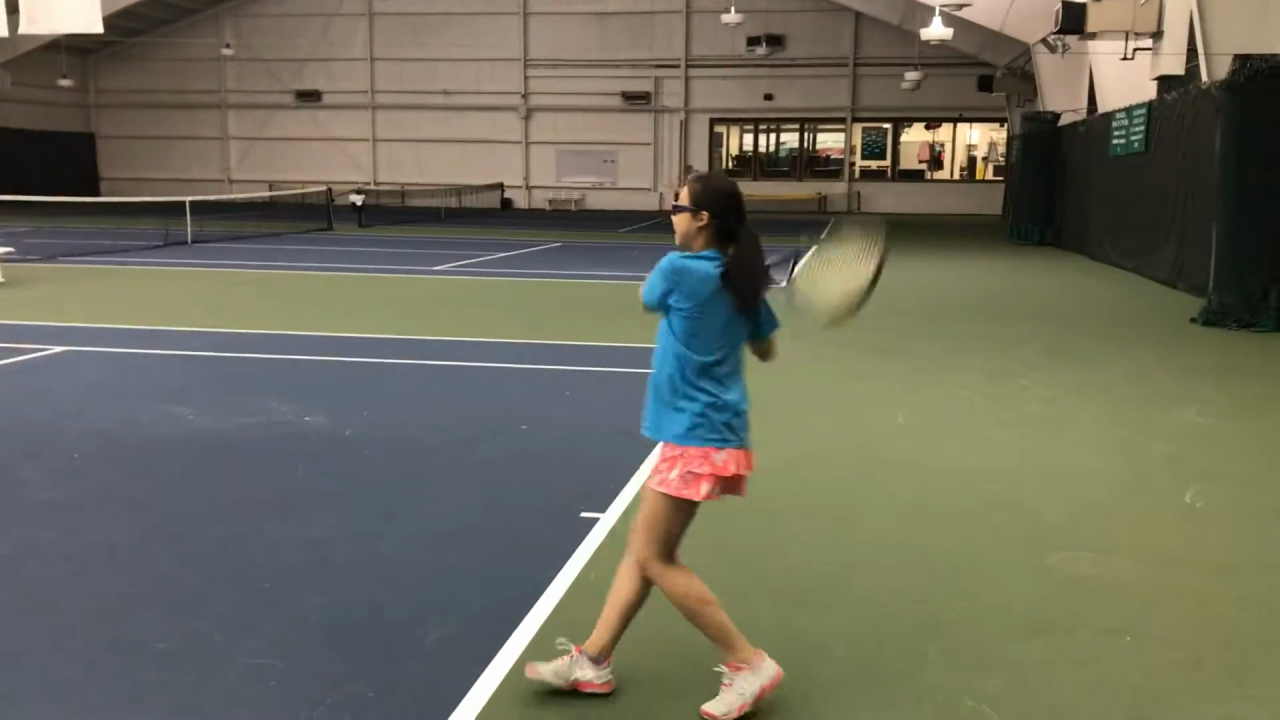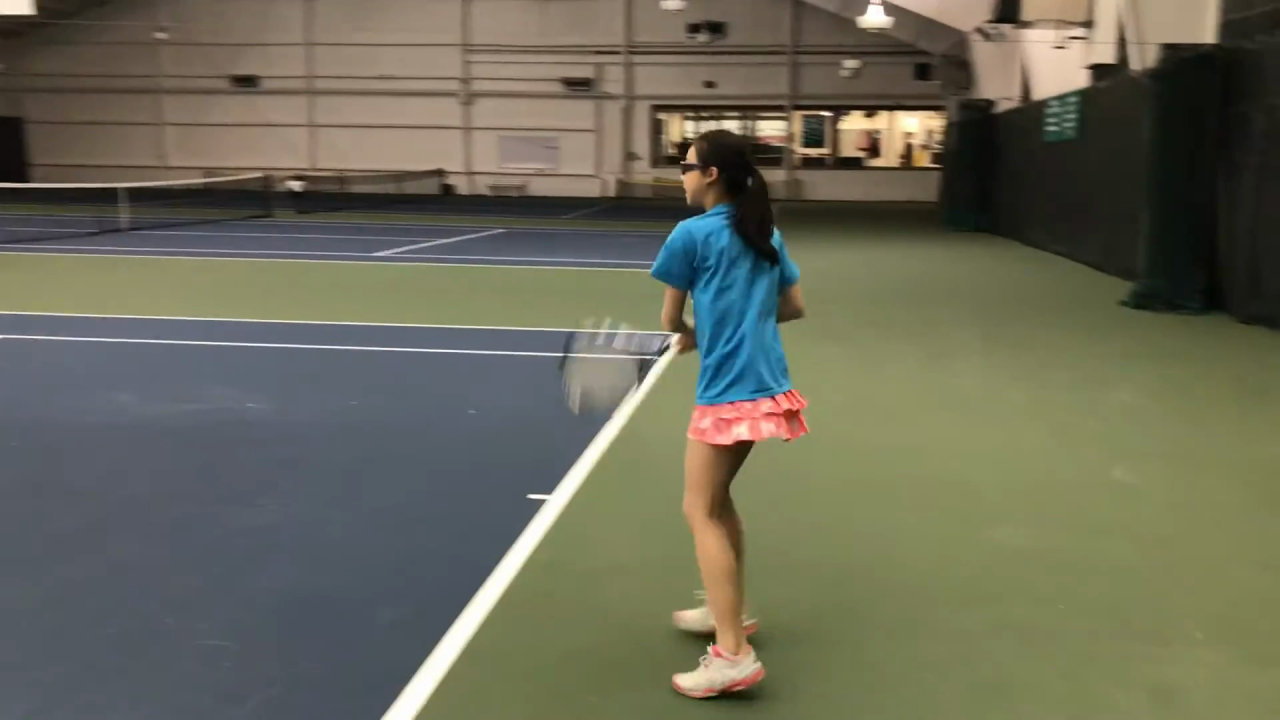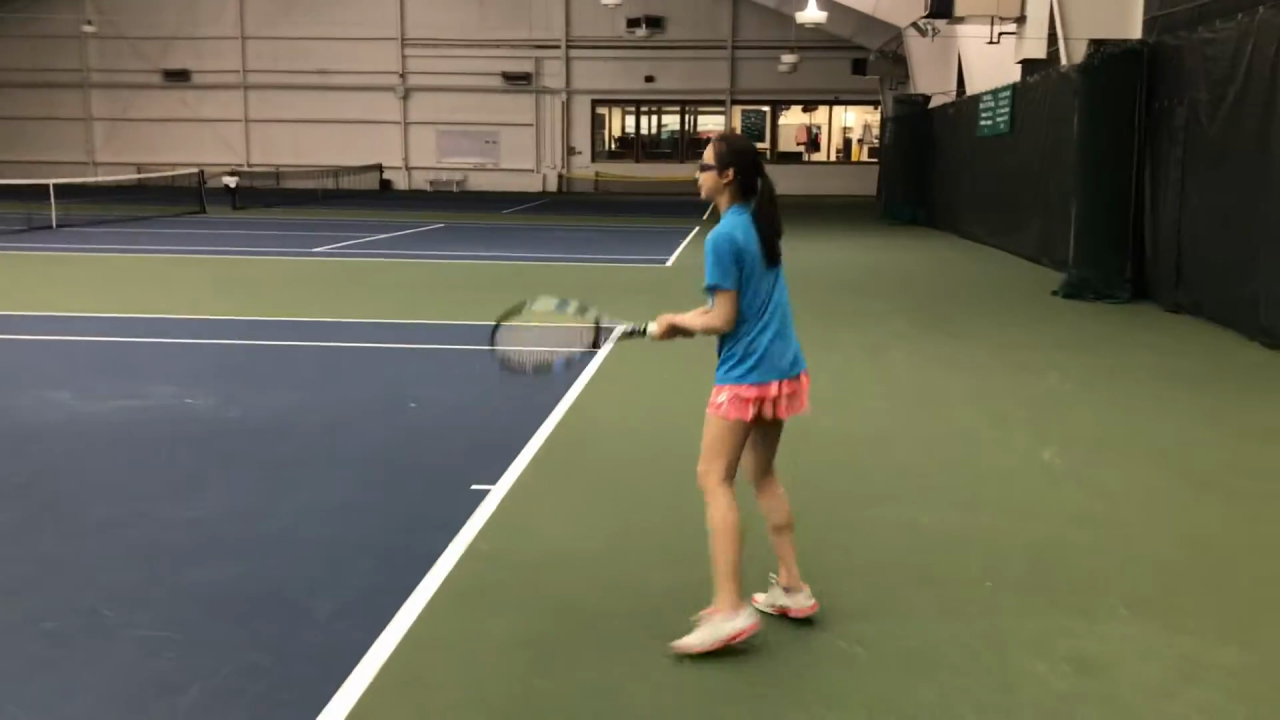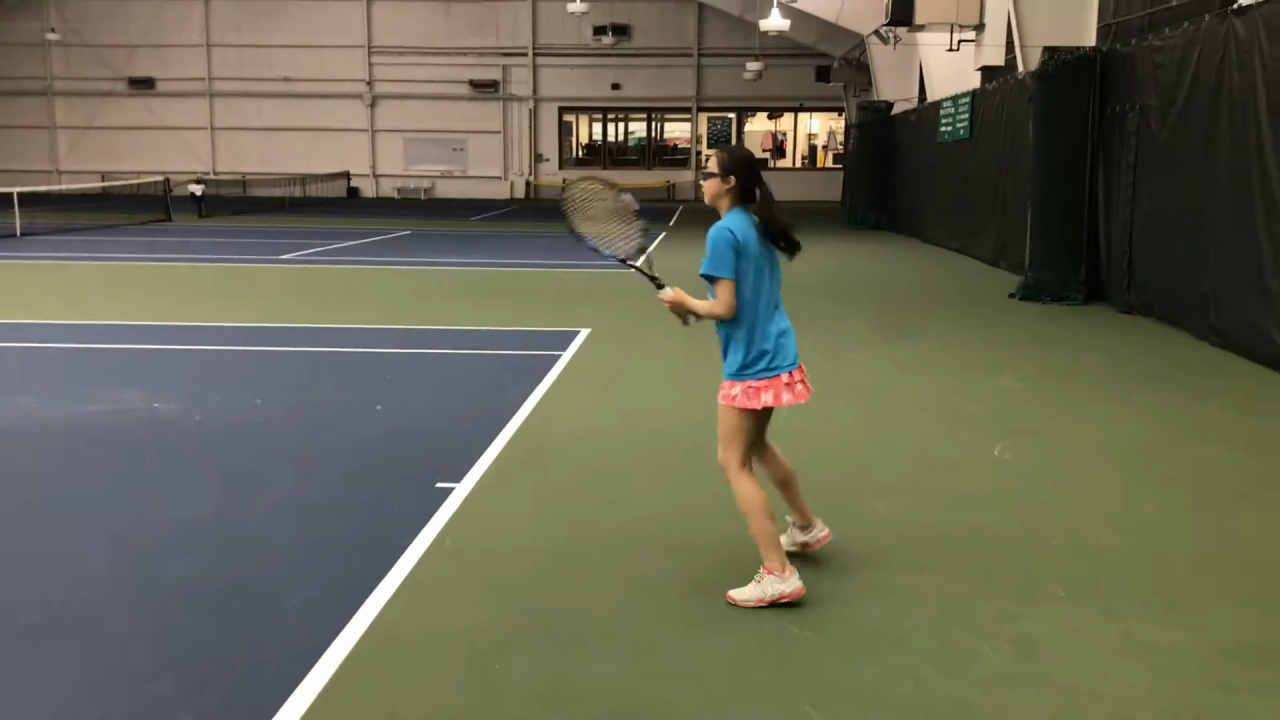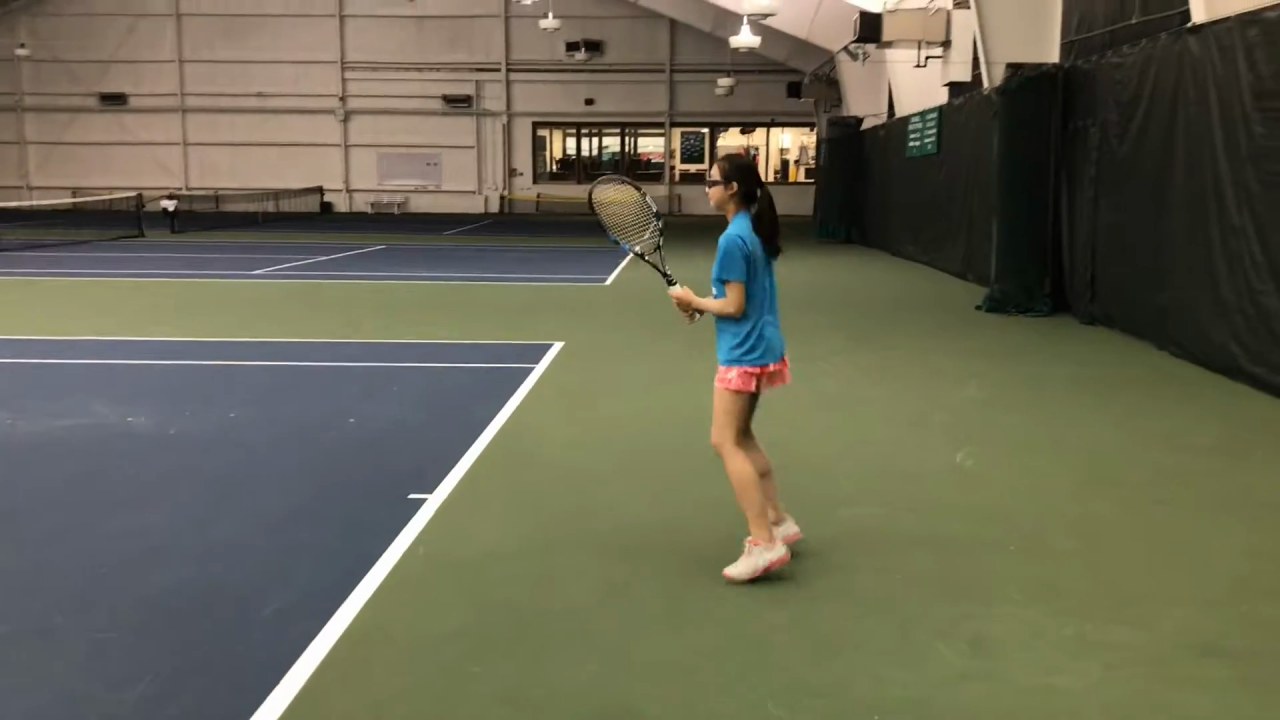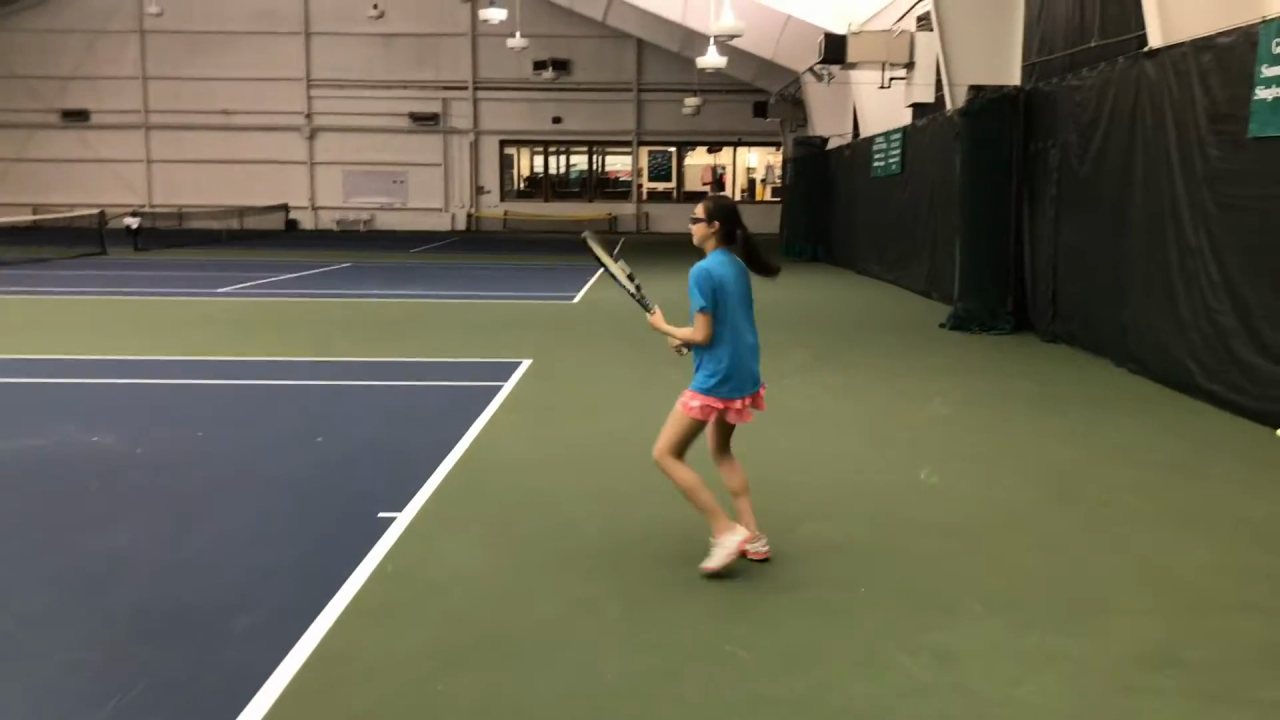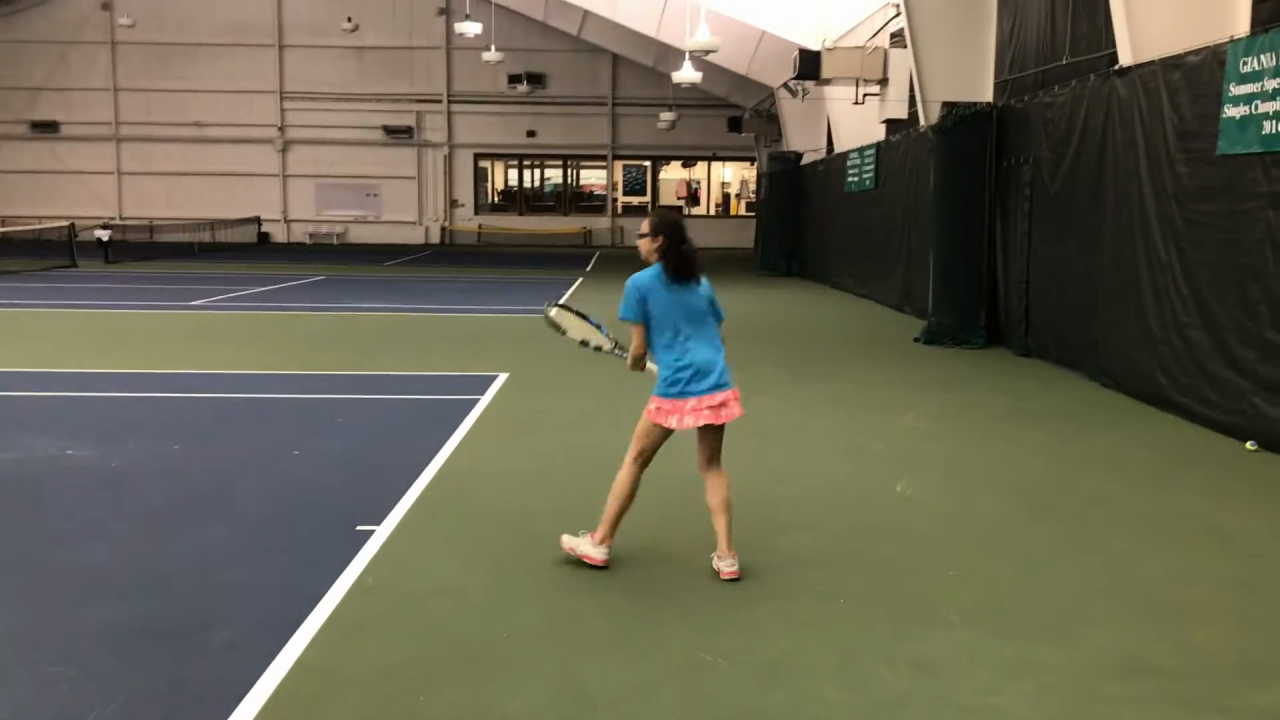
dt=0.3s
person 1, frame 1
left shoulder: (678, 269)
right shoulder: (747, 283)
left elbow: (651, 298)
right elbow: (766, 350)
left hip: (691, 437)
right hip: (719, 432)
left knee: (655, 557)
right knee: (642, 548)
left ankle: (748, 665)
right ankle: (589, 661)
person 1, frame 2
left shoulder: (690, 234)
right shoulder: (765, 235)
left elbow: (670, 319)
right elbow: (792, 307)
left wrist: (691, 335)
left hip: (726, 393)
right hip: (766, 387)
left knee: (701, 512)
right knee: (714, 499)
left ankle: (733, 655)
right ankle: (727, 609)
person 1, frame 3
left shoulder: (722, 238)
right shoulder: (760, 226)
left elbow: (723, 321)
left wrist: (677, 323)
right wrist: (691, 318)
left hip: (745, 375)
right hip: (780, 368)
left knee: (713, 479)
right knee: (762, 474)
left ankle: (727, 610)
right ankle: (792, 587)
person 1, frame 4
left shoulder: (723, 232)
right shoulder: (760, 228)
left elbow: (726, 308)
left wrist: (685, 302)
right wrist: (696, 306)
left hip: (750, 366)
right hip: (776, 358)
left knee: (733, 463)
right knee: (757, 445)
left ankle: (779, 575)
right ankle: (807, 527)
person 1, frame 5
left shoulder: (732, 239)
right shoulder: (756, 231)
left elbow: (734, 307)
left wrist: (693, 300)
right wrist: (701, 301)
left hip: (743, 354)
right hip: (761, 349)
left knee: (724, 443)
right knee: (741, 436)
left ankle: (766, 543)
right ankle: (780, 523)
person 1, frame 6
left shoulder: (703, 271)
right shoulder: (737, 266)
left elbow: (703, 336)
left wrist: (664, 327)
right wrist: (686, 337)
left hip: (713, 383)
right hip: (743, 378)
left knee: (665, 454)
right knee: (721, 451)
left ankle: (727, 530)
right ankle: (752, 536)
person 1, frame 7
left shoulder: (639, 284)
right shoulder: (700, 282)
left elbow: (640, 348)
left wrist: (636, 363)
left hip: (675, 391)
right hip: (718, 386)
left knee: (635, 462)
right knee: (712, 466)
left ankle: (599, 543)
right ankle: (726, 555)
